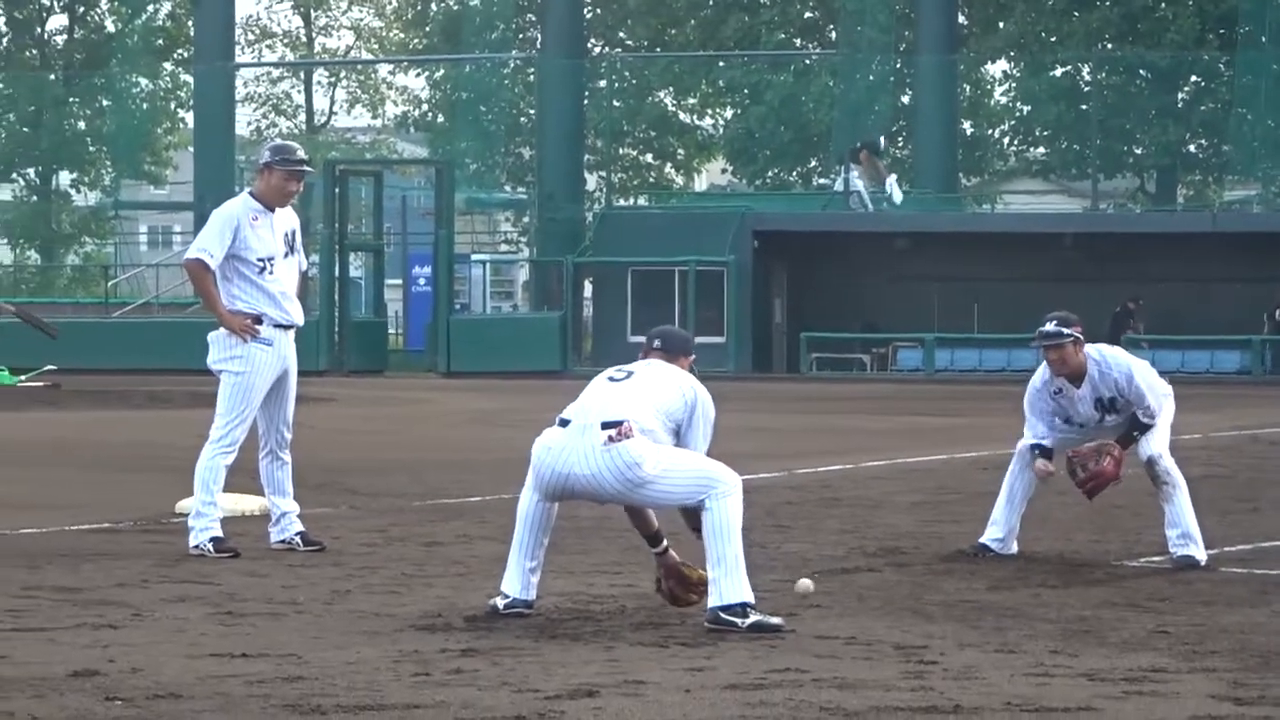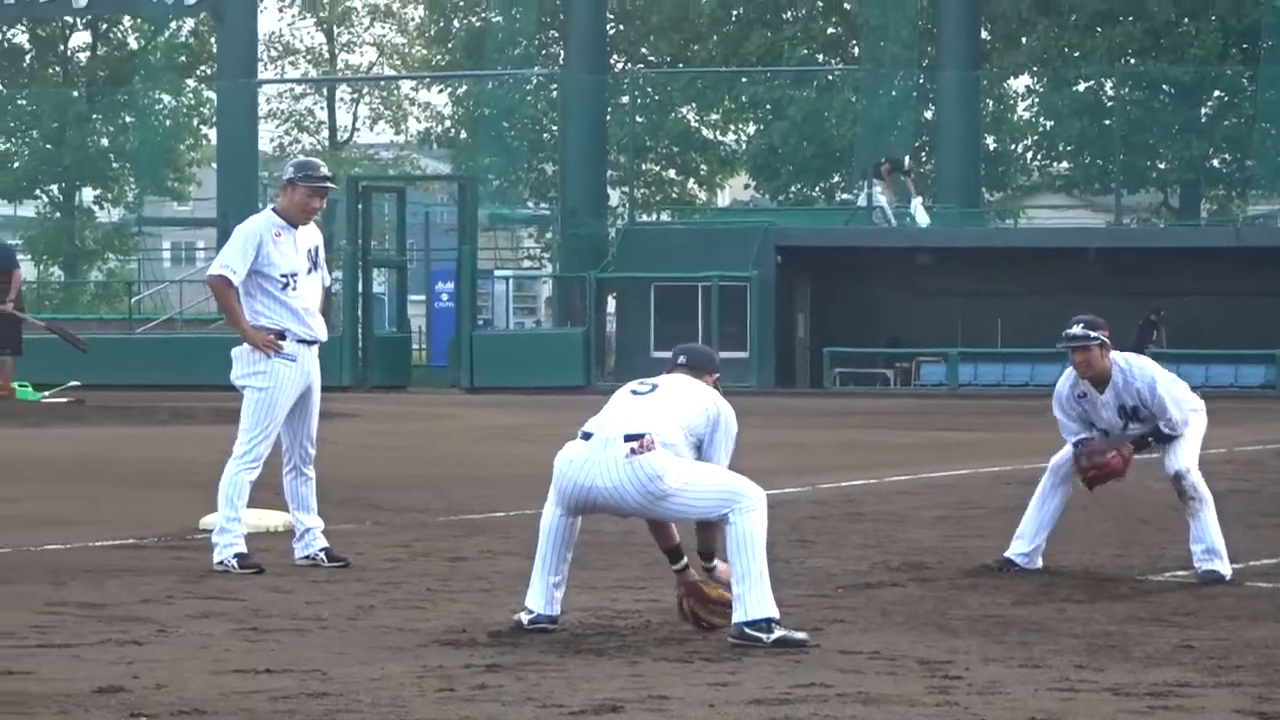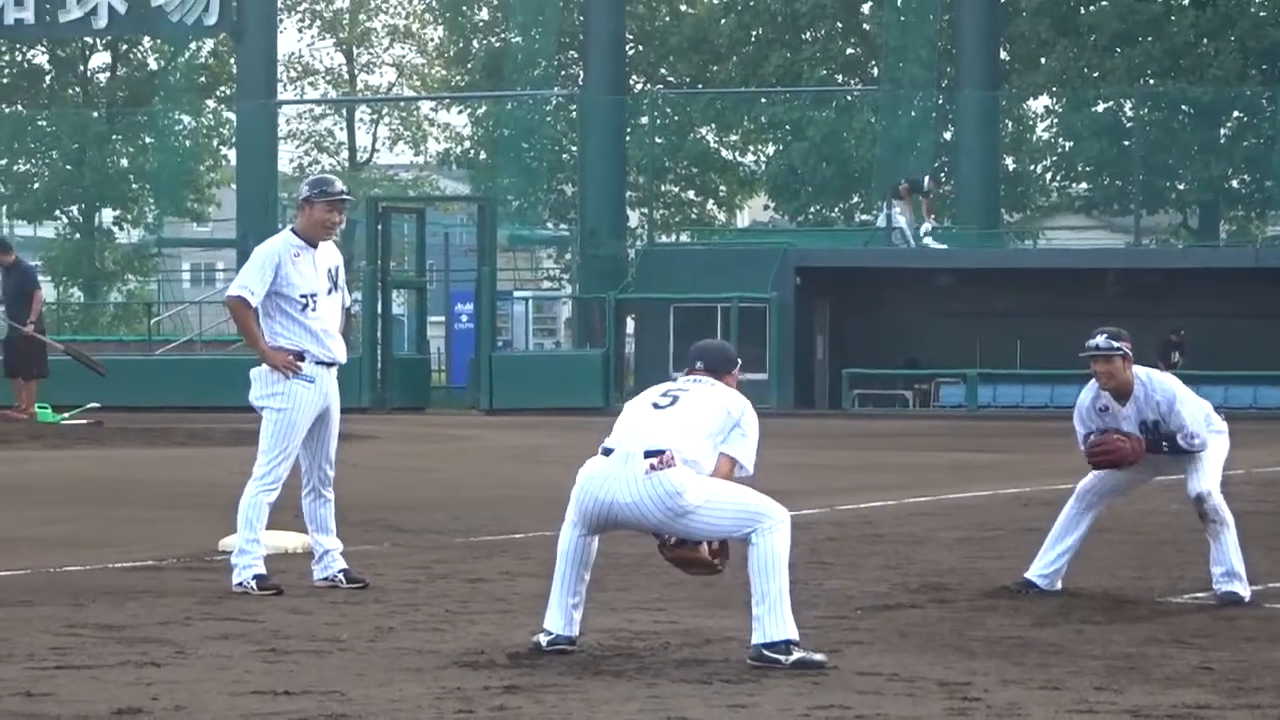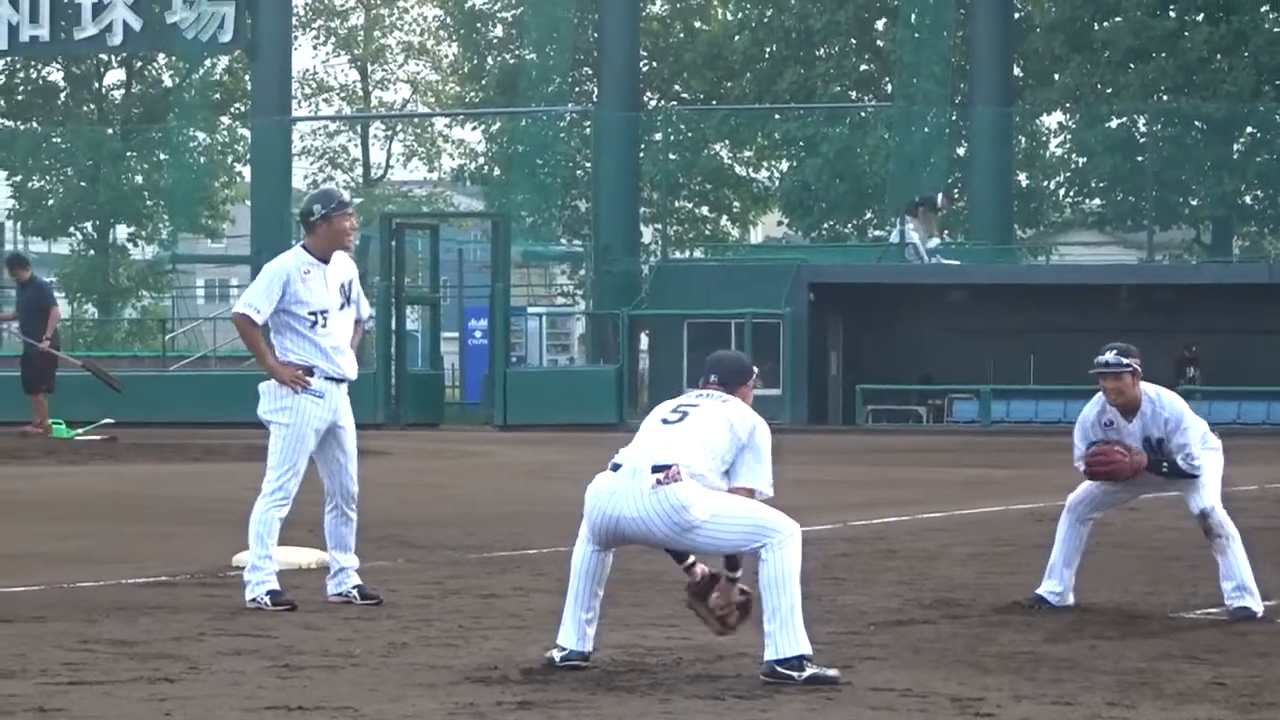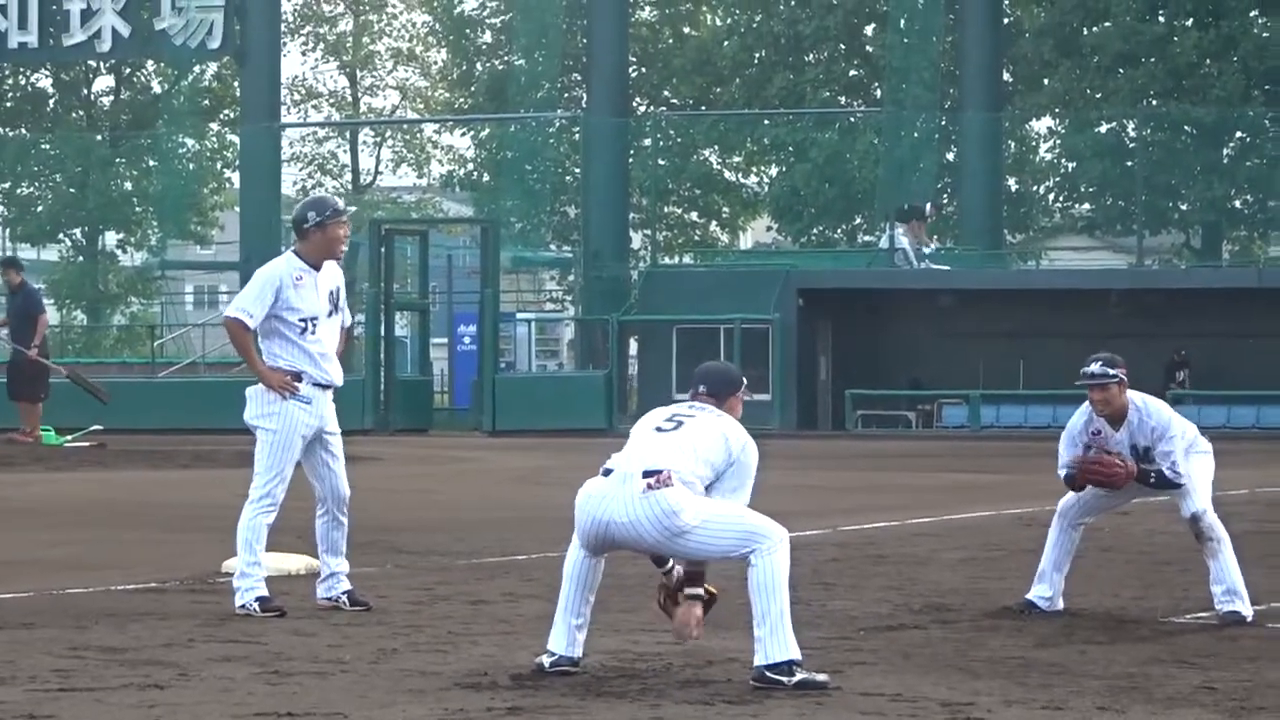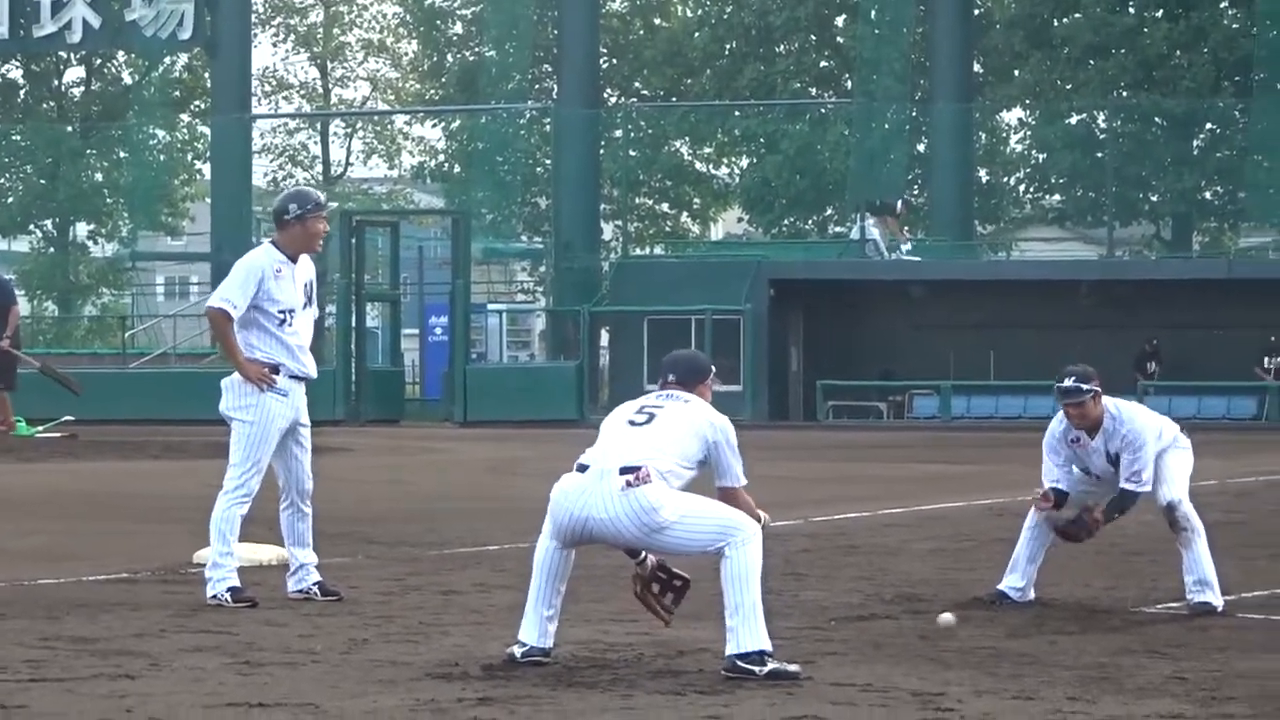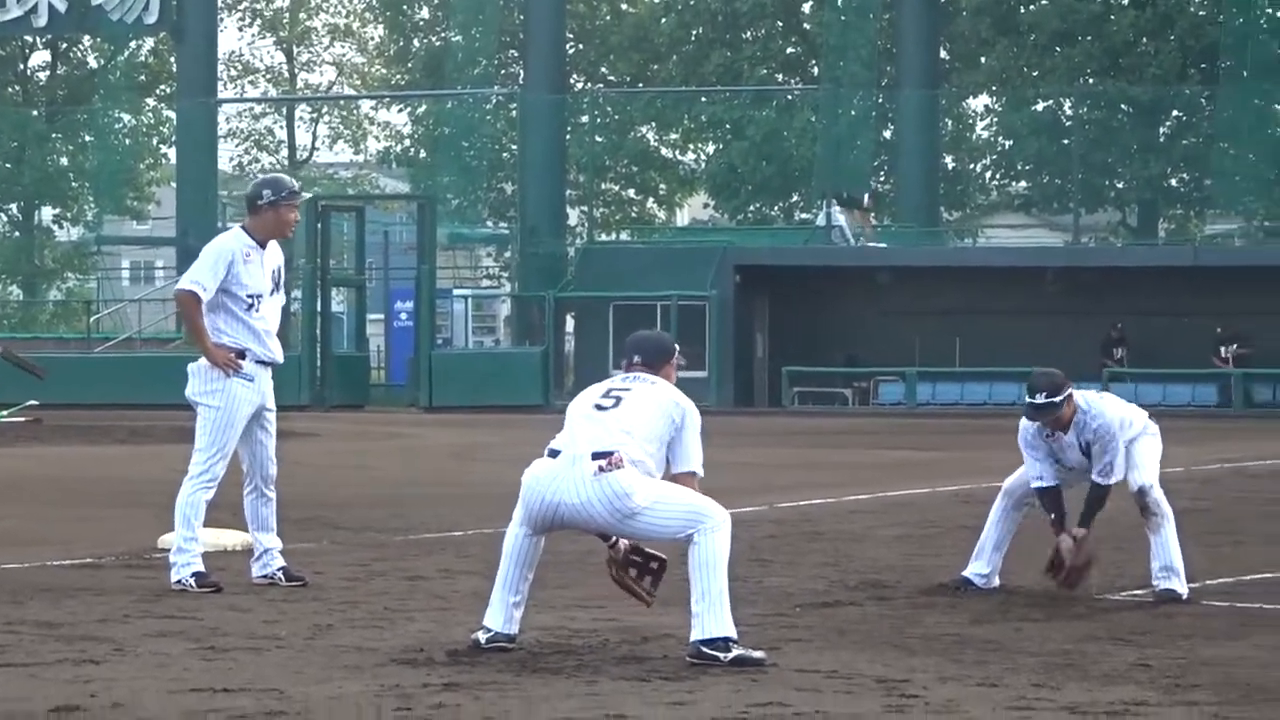
dt=0.3s
person 1, frame 1
left shoulder: (289, 217)
right shoulder: (233, 213)
right elbow: (195, 261)
right wrist: (223, 315)
left hip: (285, 341)
right hip: (251, 342)
left knee: (279, 441)
right knee: (225, 438)
left ankle: (286, 527)
right ankle: (203, 530)
person 1, frame 2
left shoulder: (312, 234)
right shoulder: (256, 229)
right elbow: (218, 278)
right wrist: (246, 330)
left hip: (309, 356)
right hip: (274, 358)
left knee: (302, 456)
right knee: (249, 453)
left ankle: (310, 542)
right ankle: (228, 546)
person 1, frame 3
left shoulder: (332, 254)
right shoulder: (275, 251)
right elbow: (237, 299)
right wrist: (265, 352)
left hip: (328, 378)
right hip: (293, 379)
left knee: (321, 478)
right knee: (269, 475)
left ankle: (328, 564)
right ankle: (247, 569)
person 1, frame 4
left shoulder: (346, 267)
right shoulder: (285, 268)
right elbow: (243, 315)
right wrist: (273, 367)
left hip: (338, 393)
right hip: (301, 394)
left knee: (345, 491)
right knee: (279, 491)
left ankle: (344, 579)
right ankle: (260, 584)
person 1, frame 5
left shoulder: (333, 273)
right shoulder: (277, 273)
right elbow: (234, 320)
right wrist: (262, 372)
left hip: (324, 399)
right hip: (288, 400)
left knee: (336, 495)
right knee: (265, 498)
left ankle: (334, 584)
right ankle: (249, 591)
person 1, frame 6
left shoulder: (306, 267)
right shoulder: (258, 263)
right elbow: (217, 311)
right wrist: (241, 364)
left hip: (296, 391)
right hip: (263, 392)
left knee: (299, 489)
right knee: (240, 487)
left ankle: (304, 576)
right ankle: (221, 581)
person 1, frame 7
left shoulder: (274, 253)
right shoulder: (227, 247)
right elbow: (185, 294)
right wrist: (208, 349)
left hip: (262, 376)
right hip: (230, 376)
left knee: (263, 474)
right knee: (205, 472)
left ankle: (268, 562)
right ankle: (185, 566)
person 2, frame 1
left shoulder: (606, 376)
right shoulder: (692, 386)
right elbow: (686, 481)
left wrist: (660, 548)
right wrist: (709, 534)
left hip: (557, 453)
right hip: (616, 456)
left knee: (540, 486)
right knee: (724, 485)
left ankle: (516, 595)
right ankle: (730, 607)
person 2, frame 2
left shoulder: (630, 388)
right shoulder: (716, 402)
right elbow: (707, 493)
left wrist: (681, 564)
left hip: (578, 465)
right hip: (639, 468)
left knee: (562, 499)
right knee: (747, 499)
left ankle: (540, 610)
right ankle: (754, 622)
person 2, frame 3
left shoulder: (648, 395)
right shoulder: (737, 403)
right elbow: (721, 477)
left wrist: (660, 533)
right wrist: (699, 537)
left hip: (600, 479)
right hip: (661, 485)
left knee: (579, 521)
right knee: (771, 520)
left ankle: (558, 631)
right ankle: (774, 644)
person 2, frame 4
left shoulder: (665, 408)
right shoulder: (750, 422)
right elbow: (741, 503)
left wrist: (687, 564)
right wrist: (731, 575)
left hip: (606, 496)
right hip: (667, 499)
left knee: (594, 536)
right knee: (781, 533)
left ankle: (572, 647)
right ankle: (787, 660)
person 2, frame 5
left shoulder: (654, 416)
right shoulder: (739, 438)
right elbow: (708, 520)
left wrist: (668, 569)
right wrist: (692, 592)
left hip: (596, 499)
right hip: (657, 504)
left knee: (587, 543)
right knee: (770, 540)
left ankle: (562, 652)
right ankle: (777, 665)
person 2, frame 6
left shoulder: (623, 409)
right shoulder: (712, 419)
right elbow: (731, 496)
left wrist: (638, 556)
right wrist: (756, 516)
left hip: (574, 496)
right hip: (635, 500)
left knee: (555, 535)
right knee: (743, 533)
left ankle: (532, 642)
right ankle: (748, 655)
person 2, frame 7
left shoulder: (589, 393)
right shoulder: (677, 401)
right elbow: (684, 484)
left wrist: (610, 538)
left hip: (546, 480)
right hip: (606, 486)
left knee: (526, 521)
right knee: (712, 520)
left ankle: (497, 628)
right ankle: (713, 642)
person 3, frame 1
left shoulder: (1119, 366)
right shoulder: (1041, 383)
left elbow: (1149, 410)
right elbow: (1039, 437)
left wrist: (1118, 448)
right wrist: (1041, 459)
left hip: (1147, 405)
right hip: (1082, 419)
left knee: (1155, 456)
right knee: (1025, 451)
left ankle: (1188, 549)
right ankle: (998, 540)
person 3, frame 2
left shoulder: (1142, 374)
right shoulder: (1067, 387)
left elbow: (1176, 423)
right elbow: (1078, 435)
left wrist: (1131, 448)
left hip: (1180, 417)
right hip: (1114, 431)
left knee: (1181, 470)
right knee: (1060, 468)
left ankle: (1212, 562)
right ankle: (1023, 555)
person 3, frame 3
left shoulder: (1164, 389)
right shoulder: (1089, 400)
left elbow: (1195, 440)
left wrist: (1142, 445)
left hip: (1201, 435)
right hip: (1141, 448)
left knee: (1204, 493)
right knee: (1087, 492)
left ankle: (1231, 583)
right ankle: (1042, 576)
person 3, frame 4
left shoulder: (1169, 407)
right shoulder: (1093, 413)
left elbow: (1192, 467)
right elbow: (1086, 464)
left wrist: (1145, 462)
left hip: (1195, 454)
left knee: (1207, 509)
right knee: (1077, 505)
left ankle: (1243, 599)
right ankle: (1055, 592)
person 3, frame 5
left shoulder: (1157, 415)
right shoulder: (1081, 422)
left elbow: (1175, 477)
right elbow: (1071, 480)
left wrist: (1134, 472)
left hip: (1185, 456)
left knee: (1199, 513)
right knee: (1068, 510)
left ankle: (1234, 604)
right ankle: (1044, 597)
person 3, frame 6
left shoulder: (1132, 423)
right shoulder: (1058, 430)
left elbow: (1133, 488)
right elbow: (1059, 485)
left wrist: (1104, 518)
right wrist: (1051, 501)
left hip: (1165, 451)
right hip: (1103, 467)
left knee: (1174, 502)
right knee: (1045, 503)
left ankle: (1204, 594)
right ankle: (1015, 587)
person 3, frame 7
left shoulder: (1103, 415)
right shoulder: (1030, 427)
left elbow: (1104, 479)
right elbow: (1044, 482)
left wrist: (1084, 526)
right wrist: (1060, 531)
right hip: (1073, 456)
left knee: (1145, 488)
right knee: (1013, 490)
left ankle: (1170, 582)
right ankle: (980, 575)
